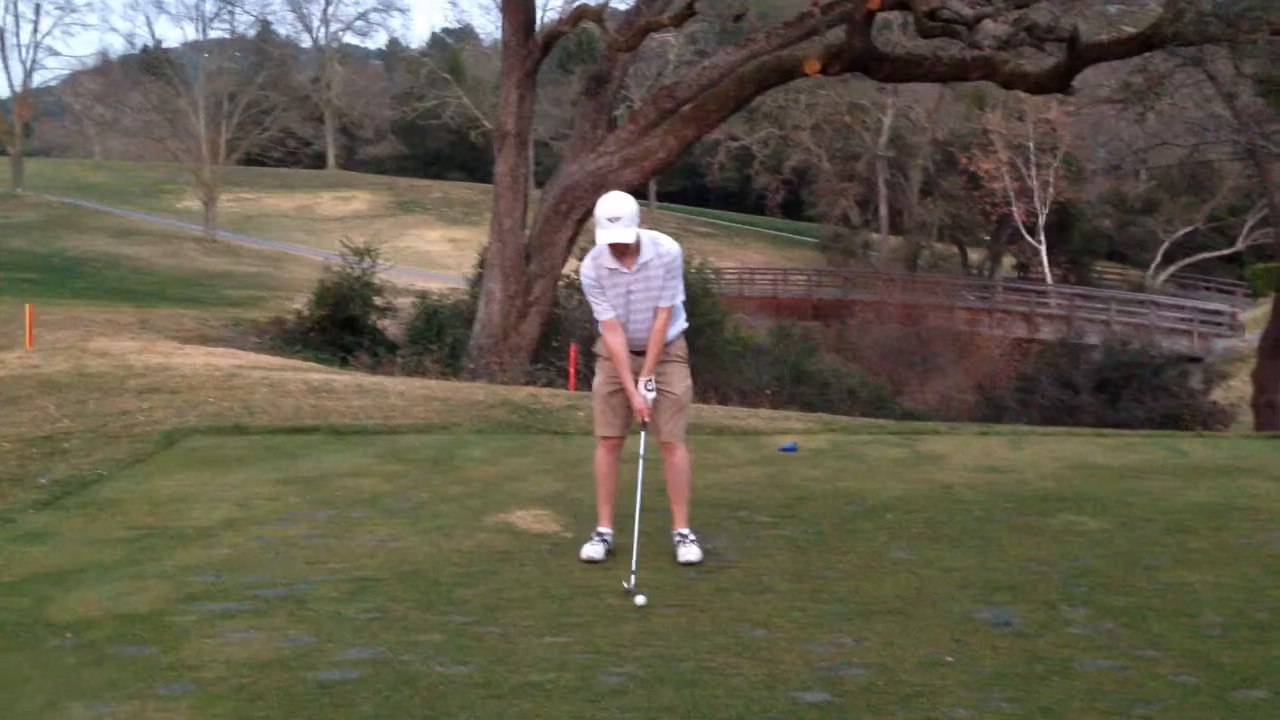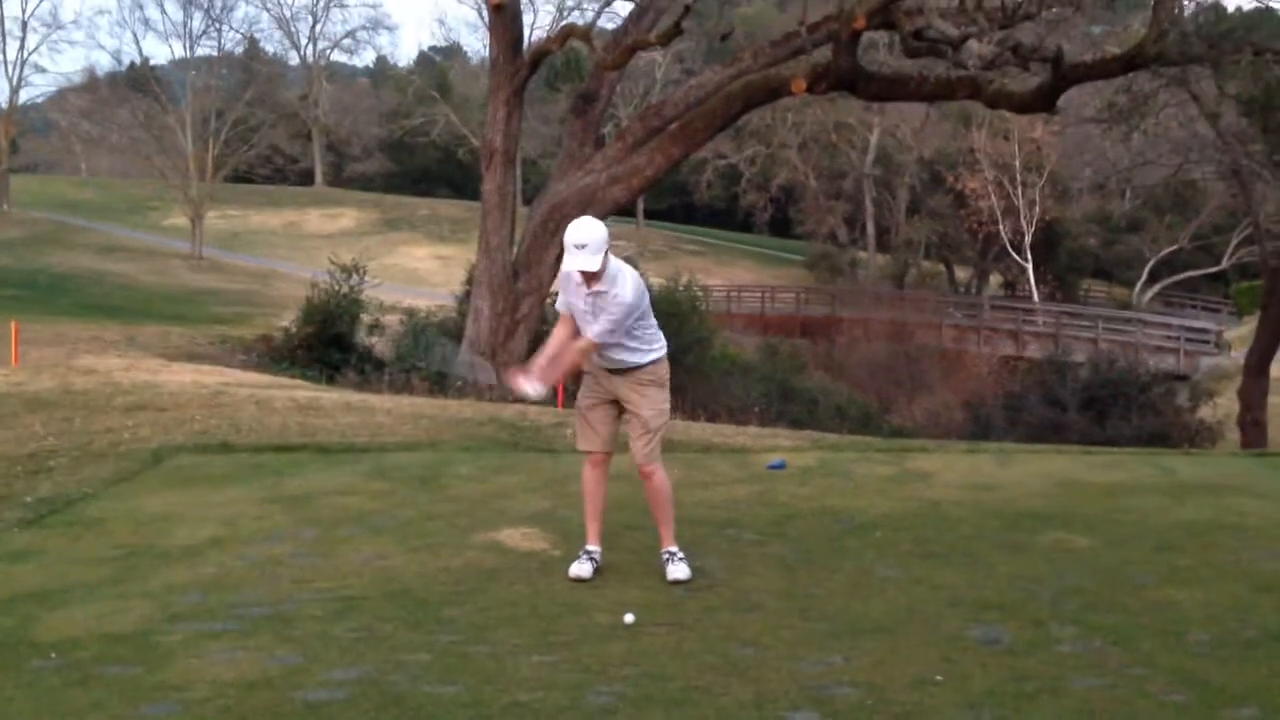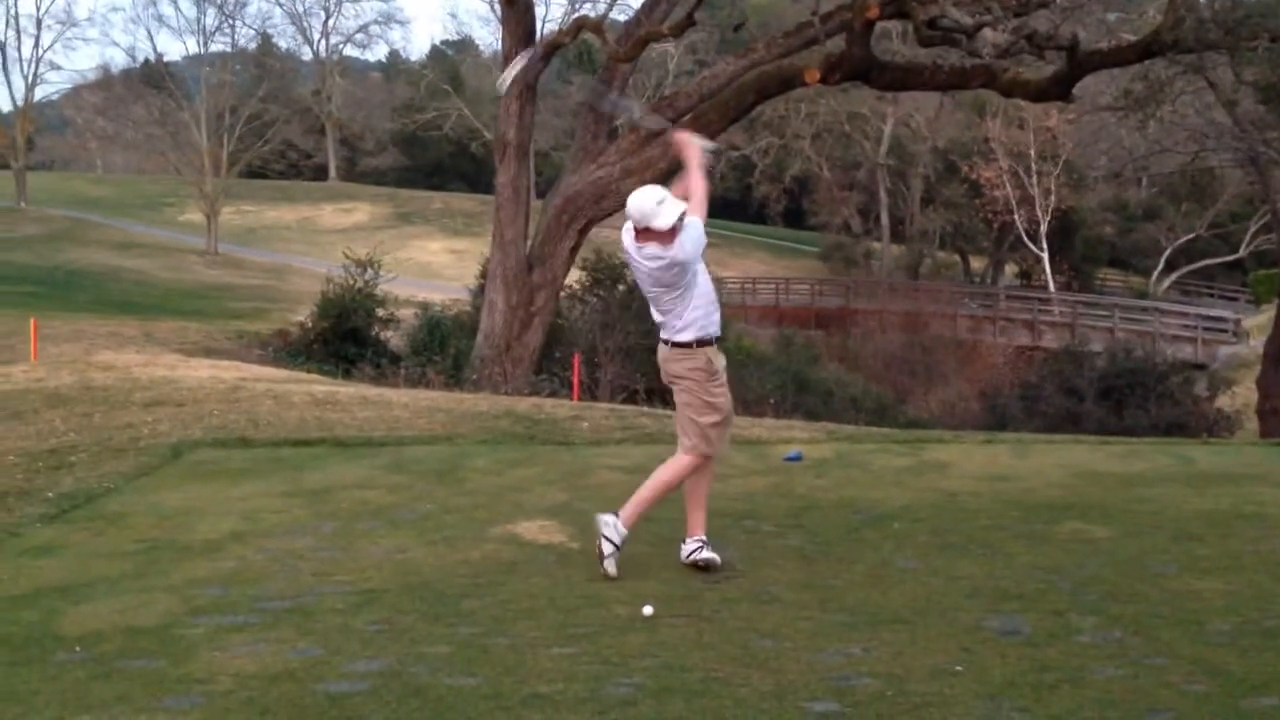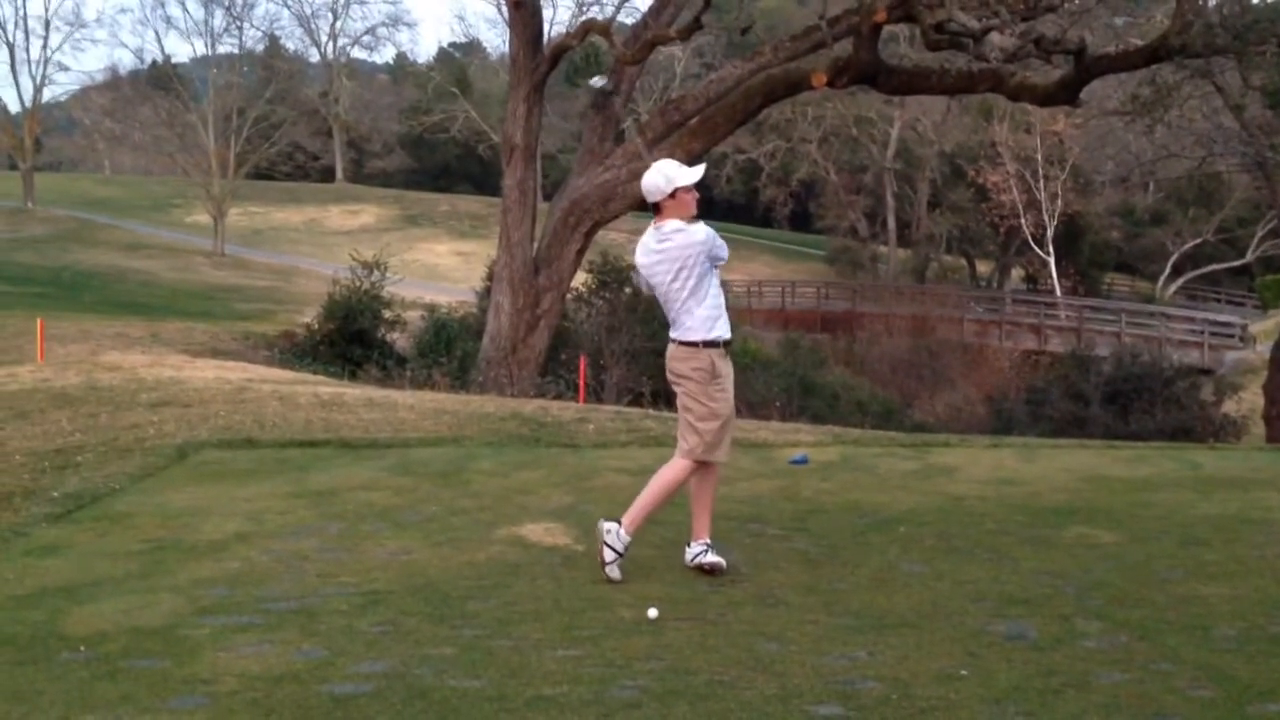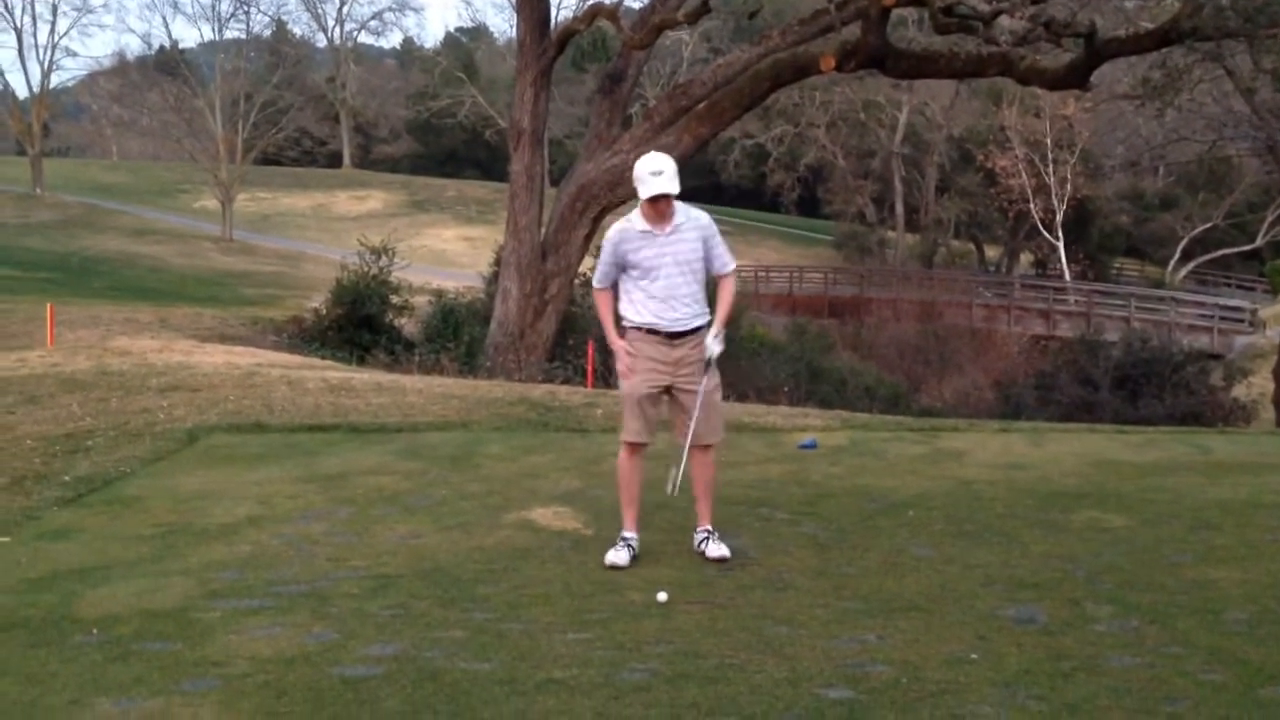
dt=1s
person 1, frame 1
left shoulder: (667, 252)
right shoulder: (592, 267)
left elbow: (662, 318)
right elbow: (612, 329)
left wrist: (648, 376)
right wrist: (631, 390)
left hip: (666, 350)
right hip: (616, 353)
left knee: (671, 441)
right knee: (609, 441)
left ankle: (682, 530)
right ankle: (603, 530)
person 1, frame 2
left shoulder: (625, 291)
right shoulder: (570, 274)
left elbow: (586, 346)
right elbow: (566, 325)
left wrist: (543, 382)
right wrist: (535, 370)
left hip: (643, 373)
right hip: (597, 371)
left knee: (647, 465)
right knee: (595, 459)
left ankle: (670, 549)
right ankle: (592, 548)
person 1, frame 3
left shoulder: (633, 232)
right shoulder: (676, 256)
left elbow: (679, 201)
right elbow: (699, 202)
left wrist: (689, 165)
right wrist: (693, 155)
left hip: (694, 349)
right hip: (694, 357)
left knee: (703, 448)
right knee: (694, 453)
left ankle: (694, 539)
right ankle: (620, 522)
person 1, frame 4
left shoulder: (646, 246)
right shoulder: (700, 236)
right elbow: (722, 257)
left hip: (692, 352)
right hip: (703, 356)
left knee: (710, 452)
right knee: (691, 455)
left ankle: (699, 543)
right ankle: (621, 529)
person 1, frame 5
left shoulder: (700, 224)
right shoulder: (621, 234)
left elbow: (726, 275)
right elbow: (601, 289)
left wrist: (717, 327)
right wrist: (614, 340)
left hip: (694, 343)
right hip: (644, 345)
left knee: (702, 441)
right knee: (632, 442)
left ankle: (704, 530)
right ankle: (628, 535)
